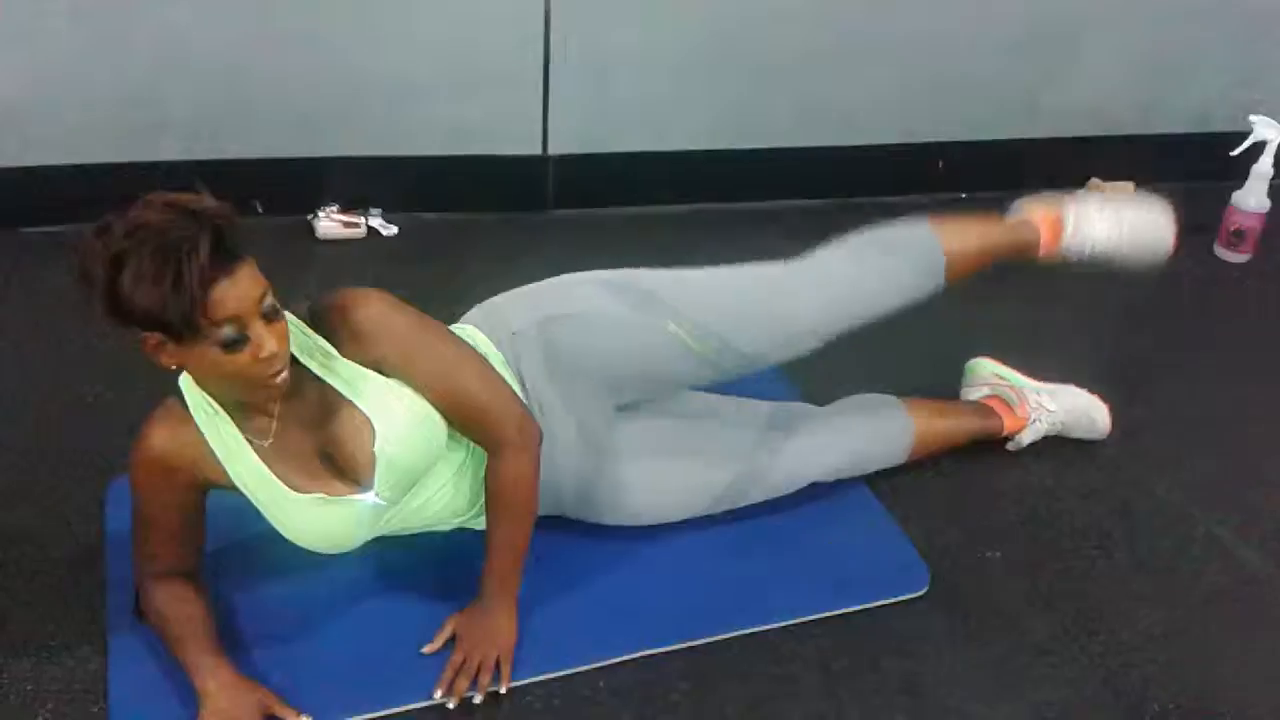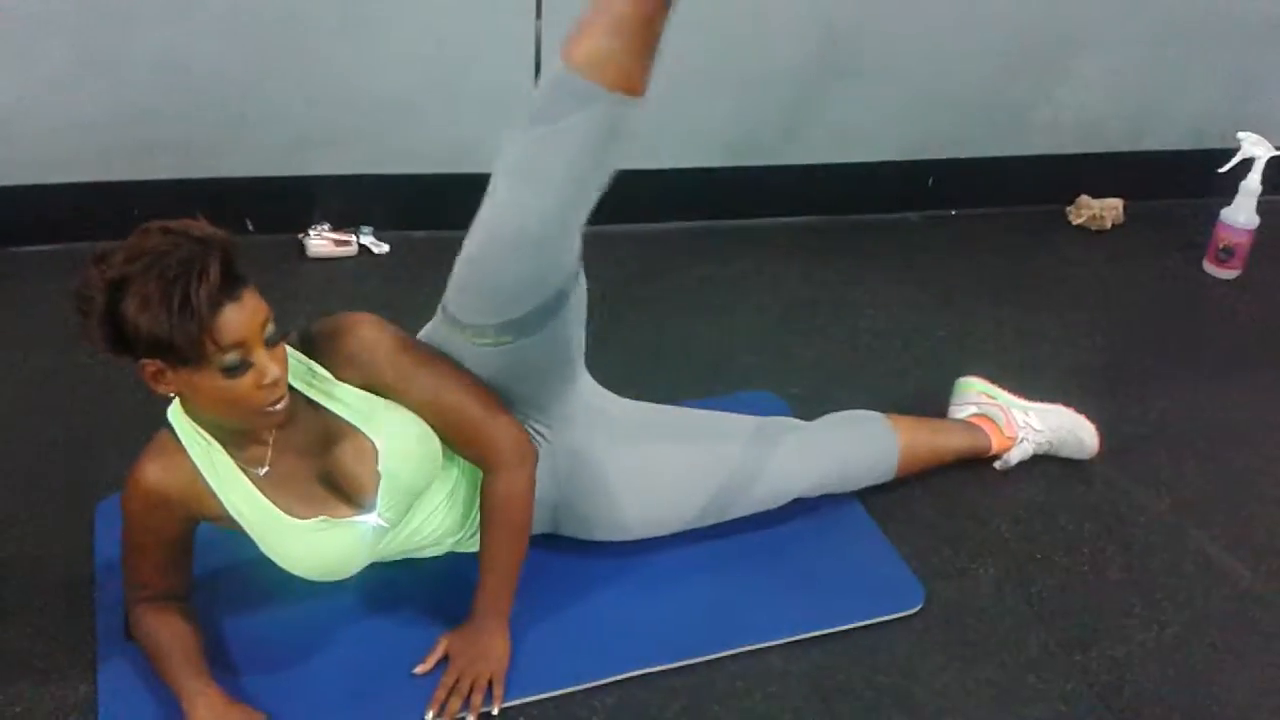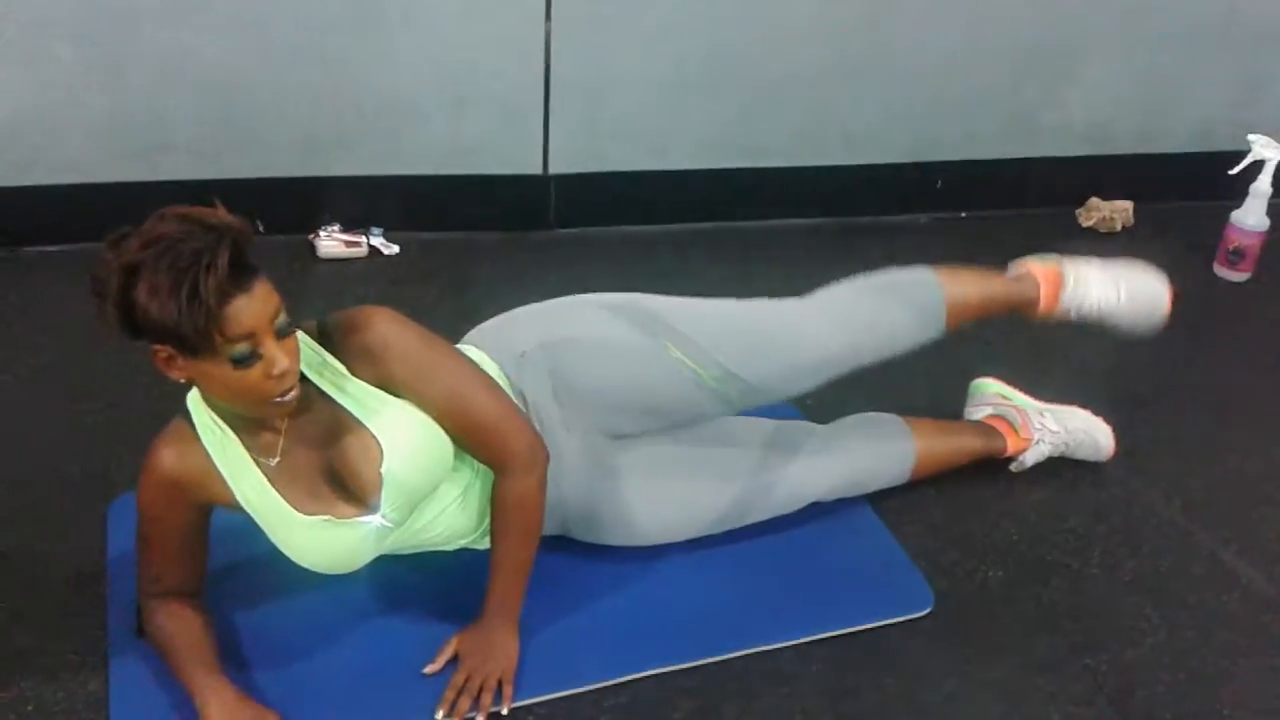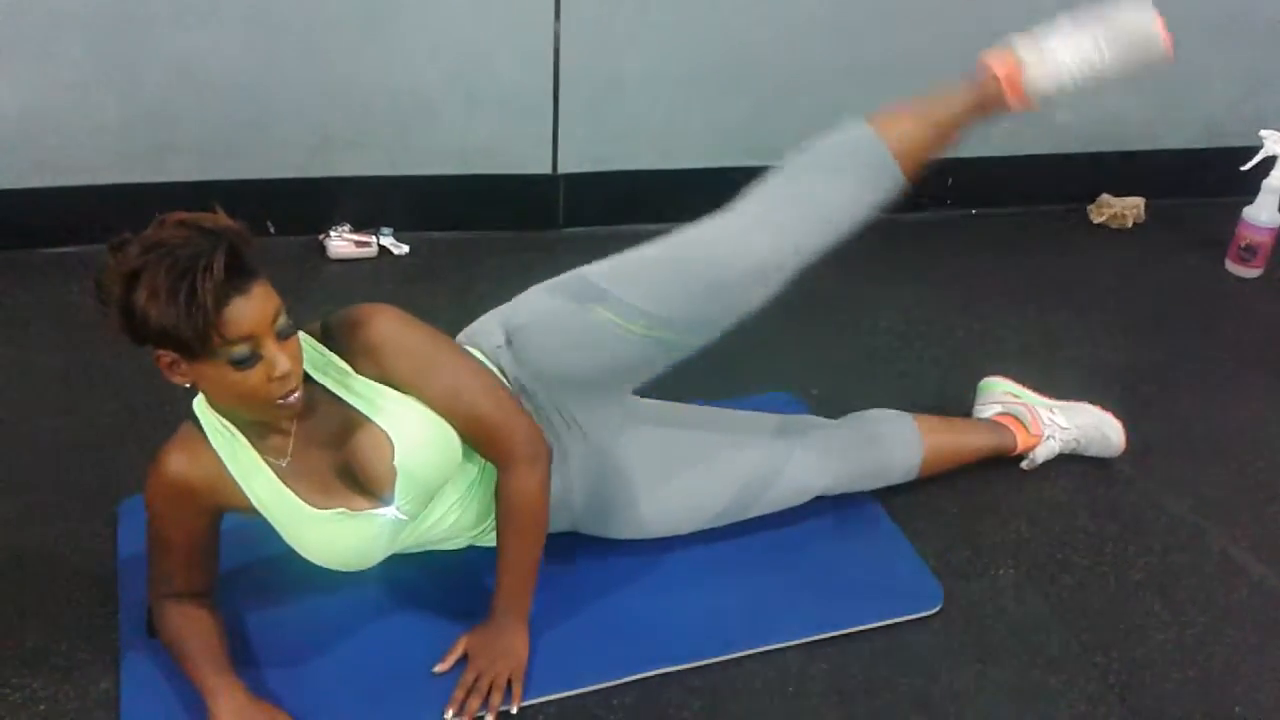
dt=0.7s
person 1, frame 1
left shoulder: (355, 324)
right shoulder: (173, 451)
left elbow: (514, 432)
right elbow: (165, 578)
left wrist: (498, 603)
left hip: (544, 364)
right hip: (561, 485)
left knee: (794, 306)
right knee: (798, 450)
left ankle: (1035, 227)
right ankle: (997, 409)
person 1, frame 2
left shoulder: (347, 350)
right shoulder: (167, 481)
left elbow: (503, 458)
right elbow: (154, 600)
left wrist: (492, 621)
left hip: (518, 411)
right hip: (535, 494)
right ankle: (981, 426)
person 1, frame 3
left shoulder: (365, 343)
right shoulder: (181, 468)
left elbow: (520, 452)
right elbow: (167, 596)
left wrist: (500, 621)
left hip: (550, 383)
right hip: (574, 500)
left knee: (812, 339)
right knee: (805, 460)
left ankle: (1035, 286)
right ankle: (998, 429)
person 1, frame 4
left shoulder: (368, 339)
right shoulder: (188, 474)
left elbow: (522, 451)
right elbow: (179, 596)
left wrist: (510, 623)
left hip: (549, 391)
right hip: (558, 503)
left knee: (750, 251)
right knee: (803, 465)
right ankle: (1011, 426)
